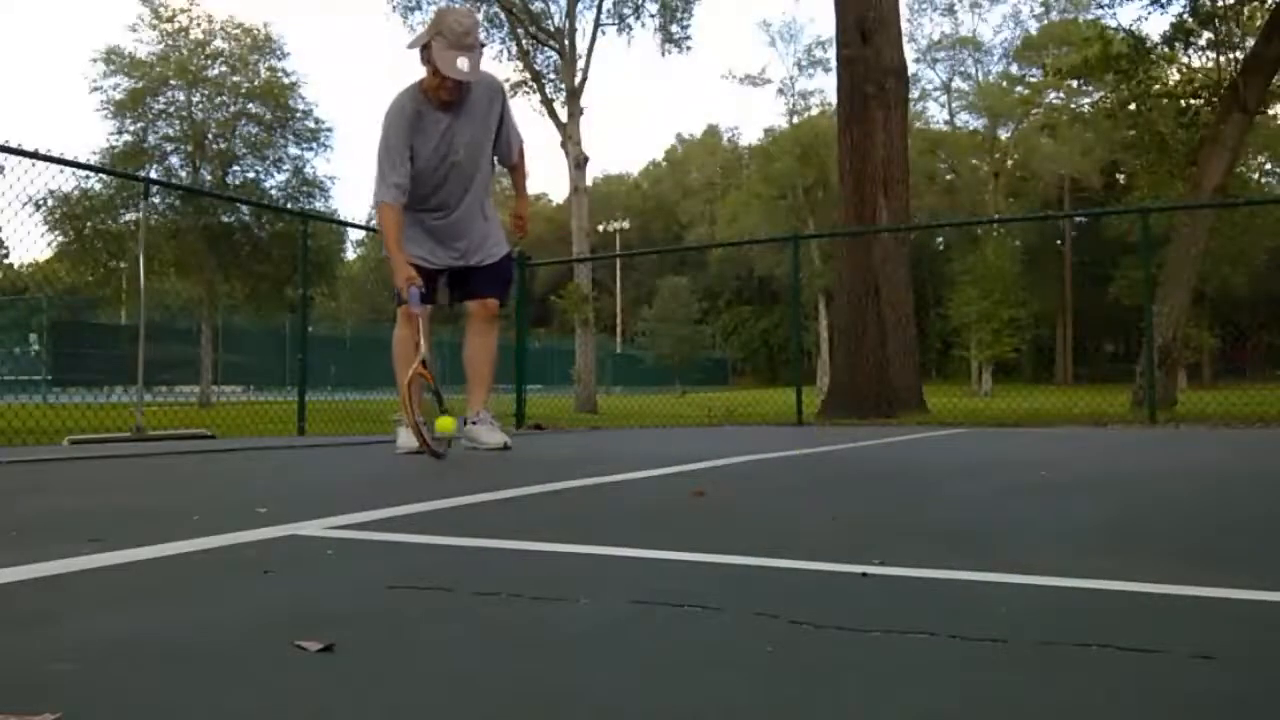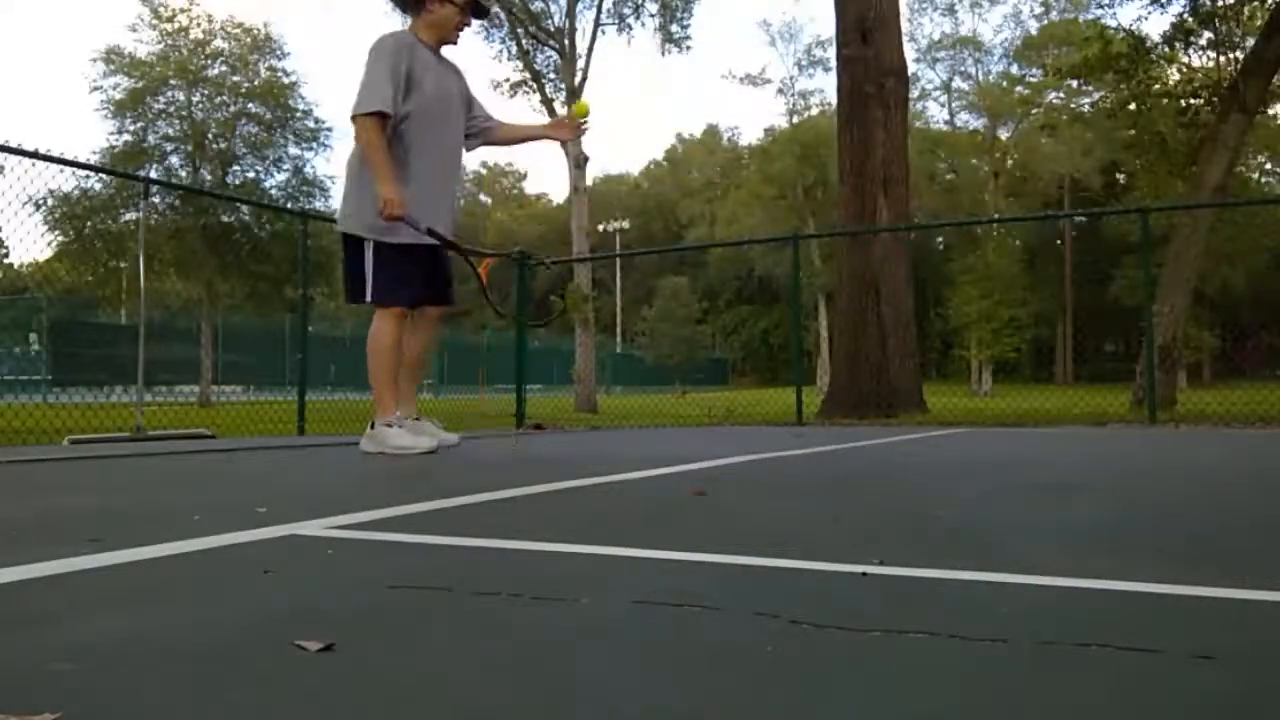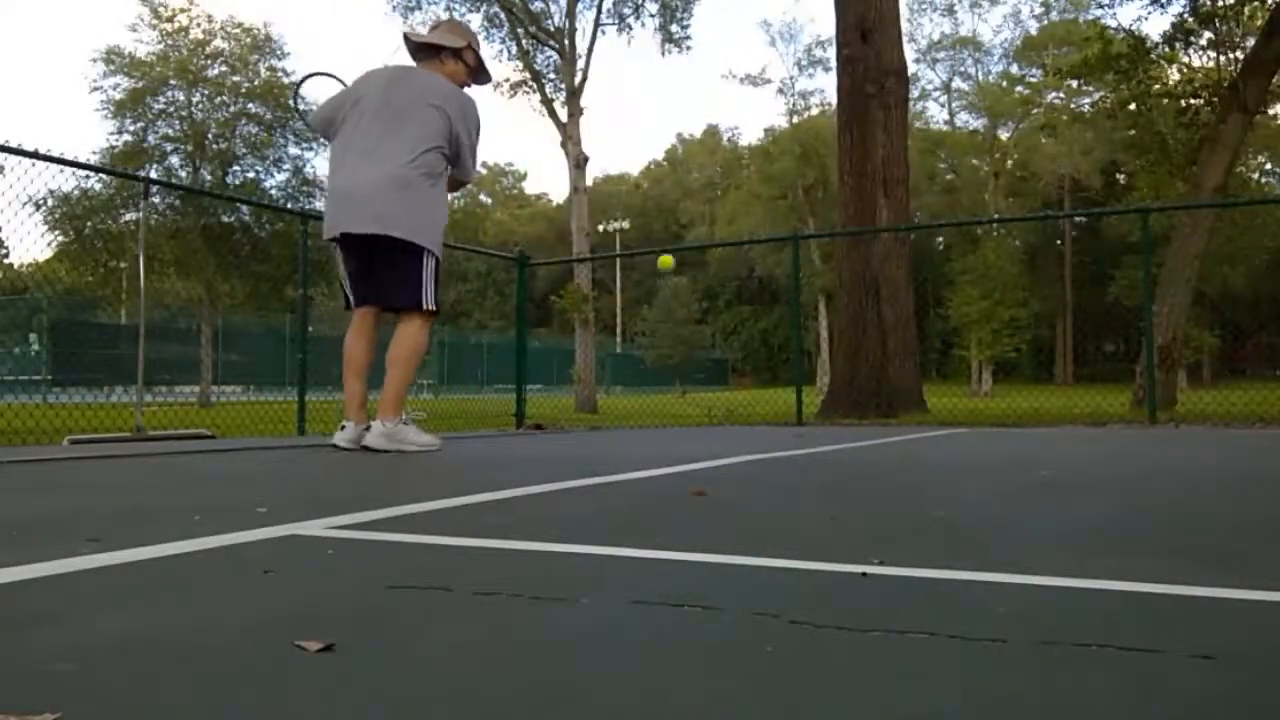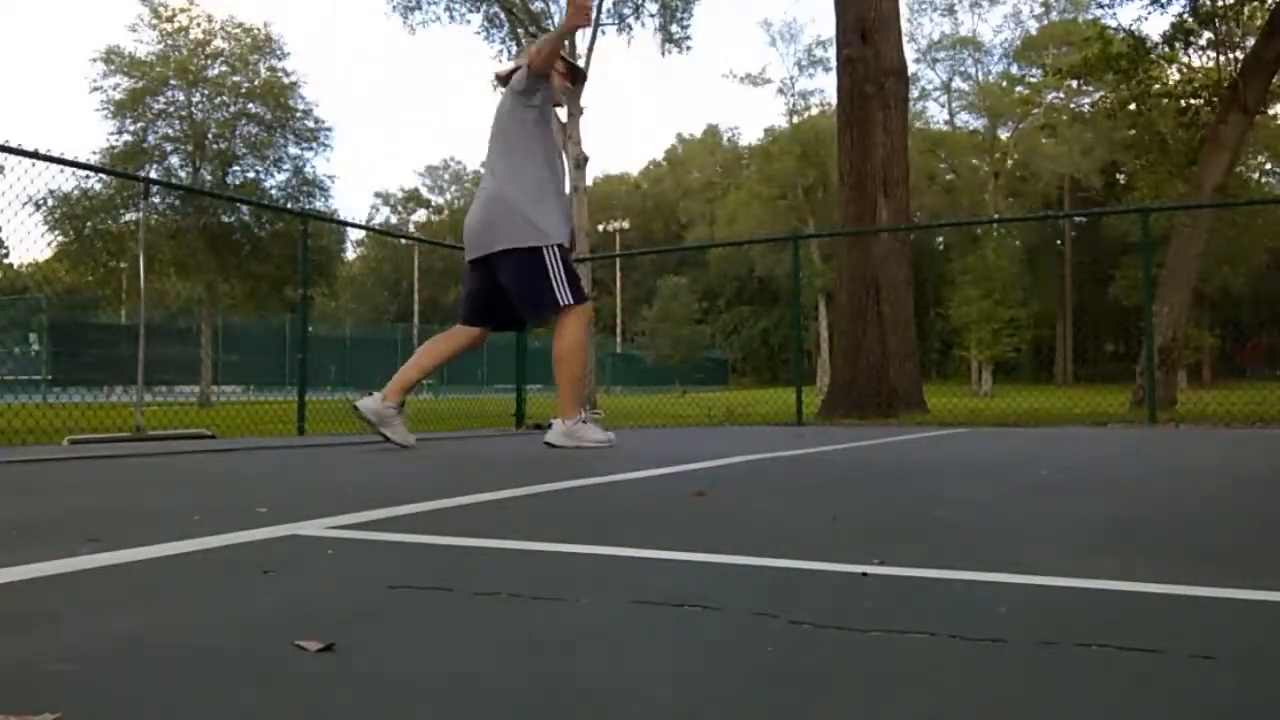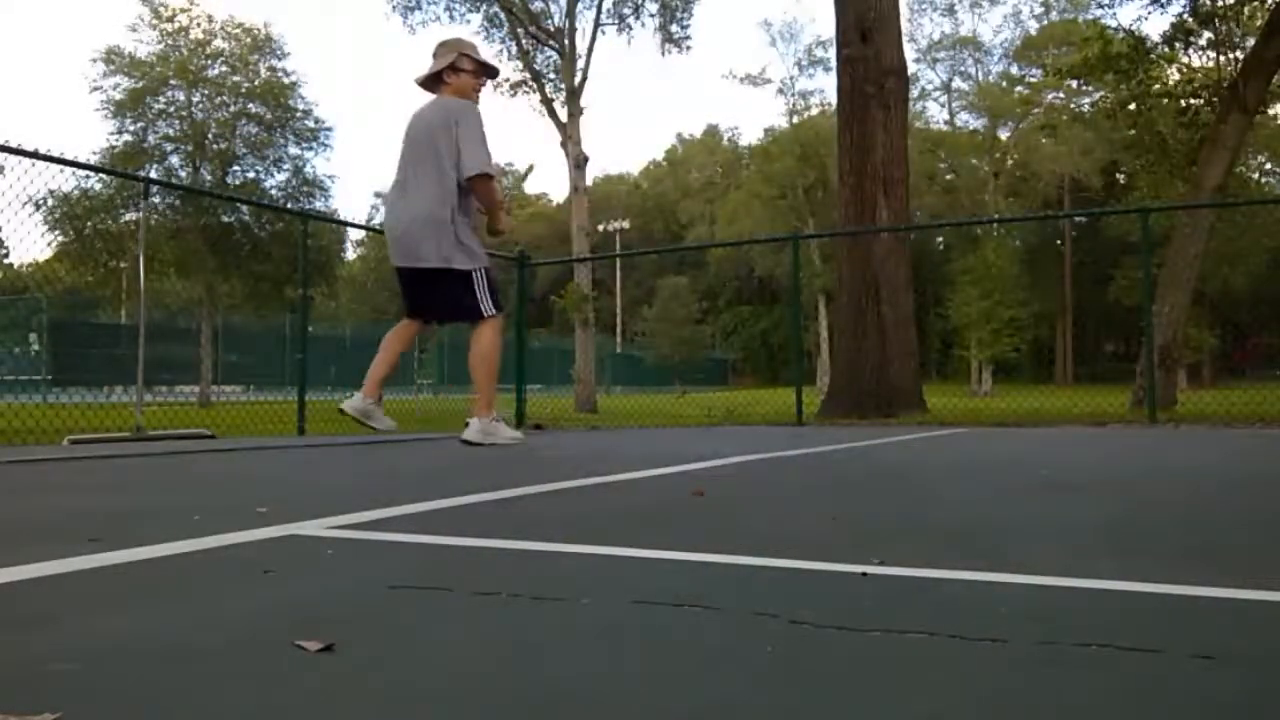
dt=1s
person 1, frame 1
left shoulder: (491, 92)
right shoulder: (404, 113)
left elbow: (509, 149)
right elbow: (388, 197)
left wrist: (521, 199)
right wrist: (396, 260)
left hip: (478, 233)
right hip: (418, 234)
left knee: (485, 311)
right knee: (412, 313)
left ankle: (477, 417)
right ankle: (411, 421)
person 1, frame 2
left shoulder: (448, 71)
right shoulder: (394, 48)
left elbow: (482, 129)
right elbow: (367, 115)
left wrist: (544, 130)
right wrist: (385, 181)
left hip: (423, 216)
right hip: (388, 214)
left knee: (430, 308)
right knee: (394, 308)
left ankle: (401, 408)
right ankle: (385, 424)
person 1, frame 3
left shoulder: (374, 79)
right shoulder: (459, 103)
left elbow: (320, 121)
right elbow: (462, 176)
left hip: (349, 208)
right hip: (407, 215)
left knee: (365, 312)
right knee: (416, 315)
left ankle: (353, 420)
right ankle: (389, 420)
person 1, frame 4
left shoulder: (527, 115)
right shoulder: (527, 91)
right elbow: (542, 60)
left hip: (488, 231)
right hip: (522, 229)
left knee: (469, 329)
right knee: (574, 312)
left ankle: (386, 401)
right ankle: (570, 421)
person 1, frame 5
left shoulder: (421, 117)
right shoulder: (463, 111)
right elbow: (478, 174)
left wrist: (478, 206)
right wrist: (497, 216)
left hip: (405, 235)
right hip: (445, 236)
left knee: (414, 319)
right knee: (488, 322)
left ankle: (366, 398)
right ankle: (484, 420)
